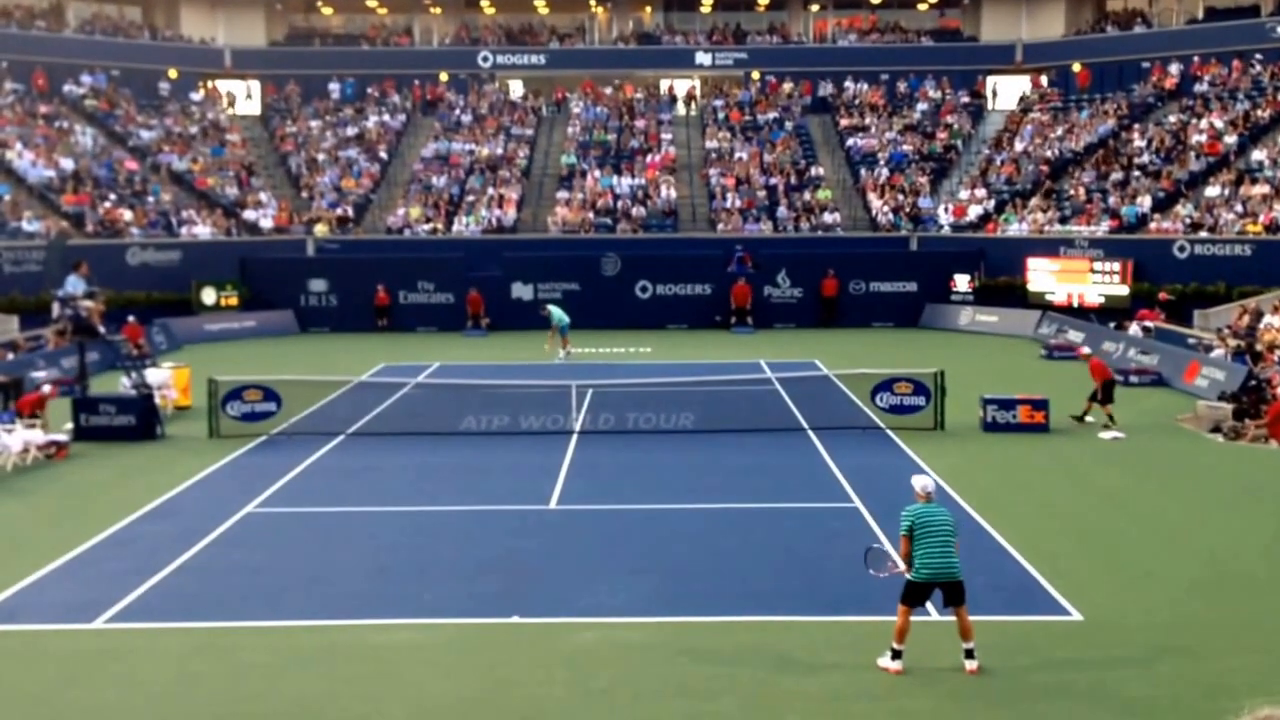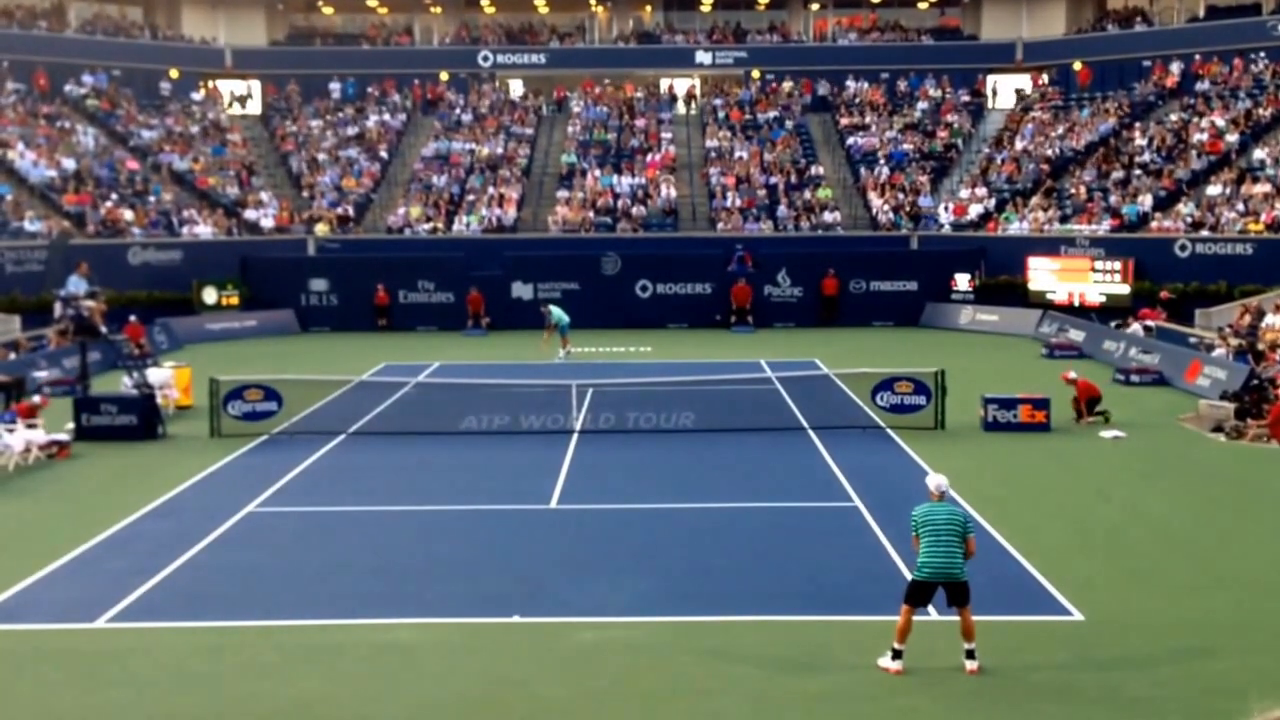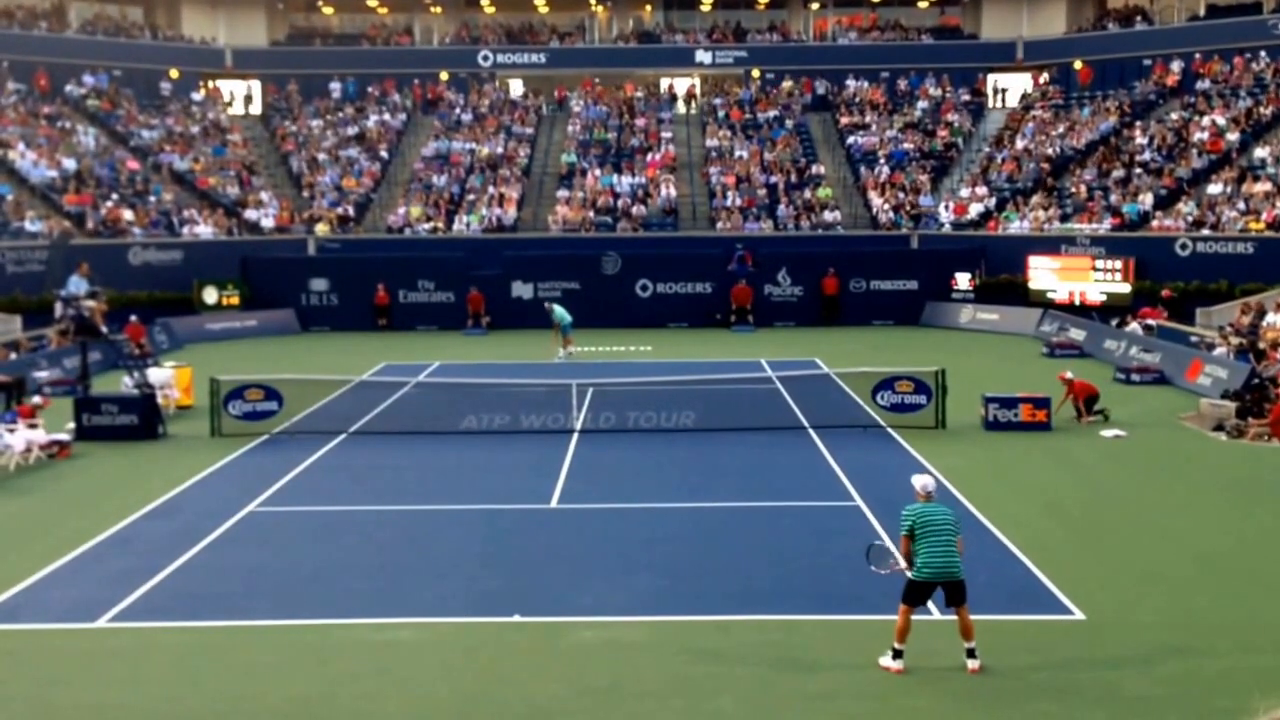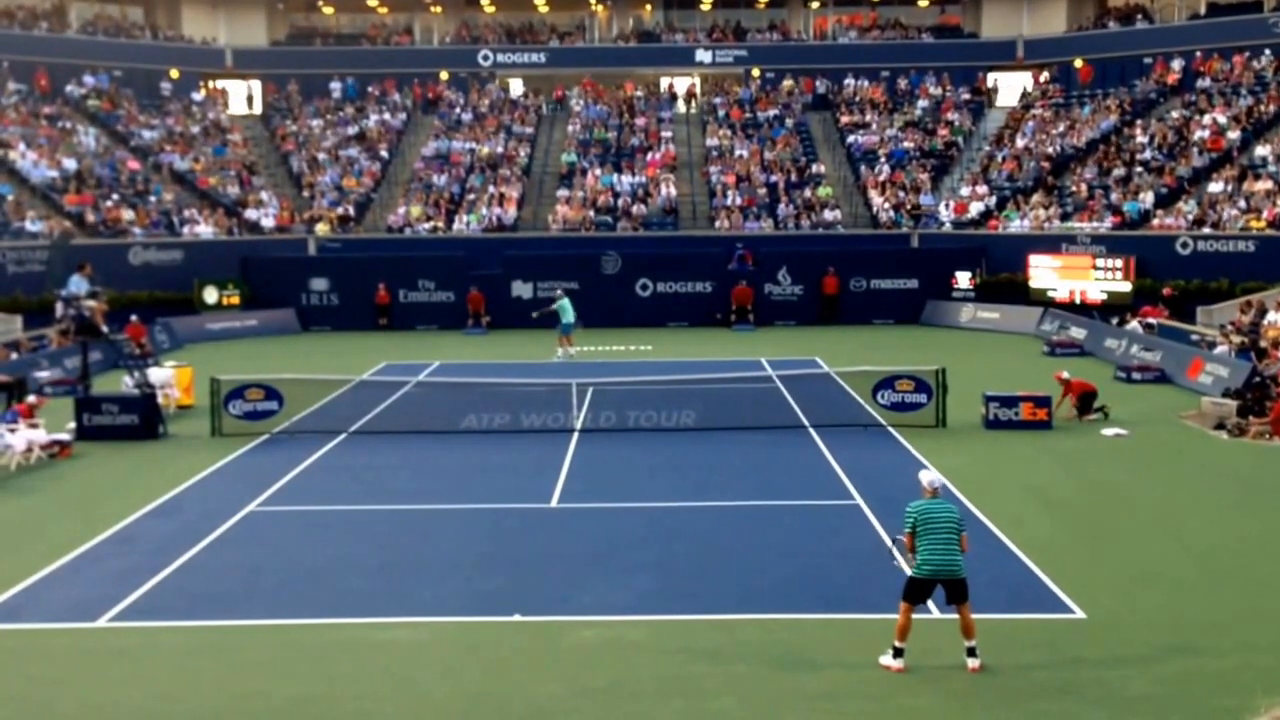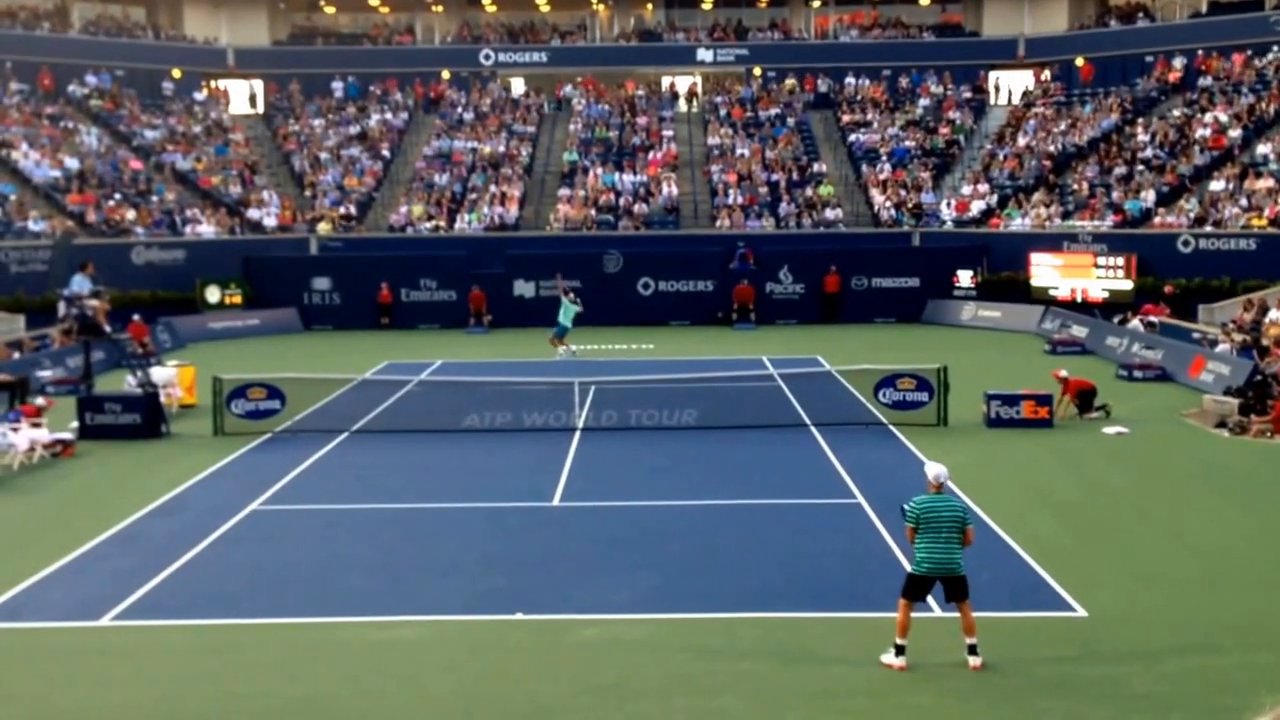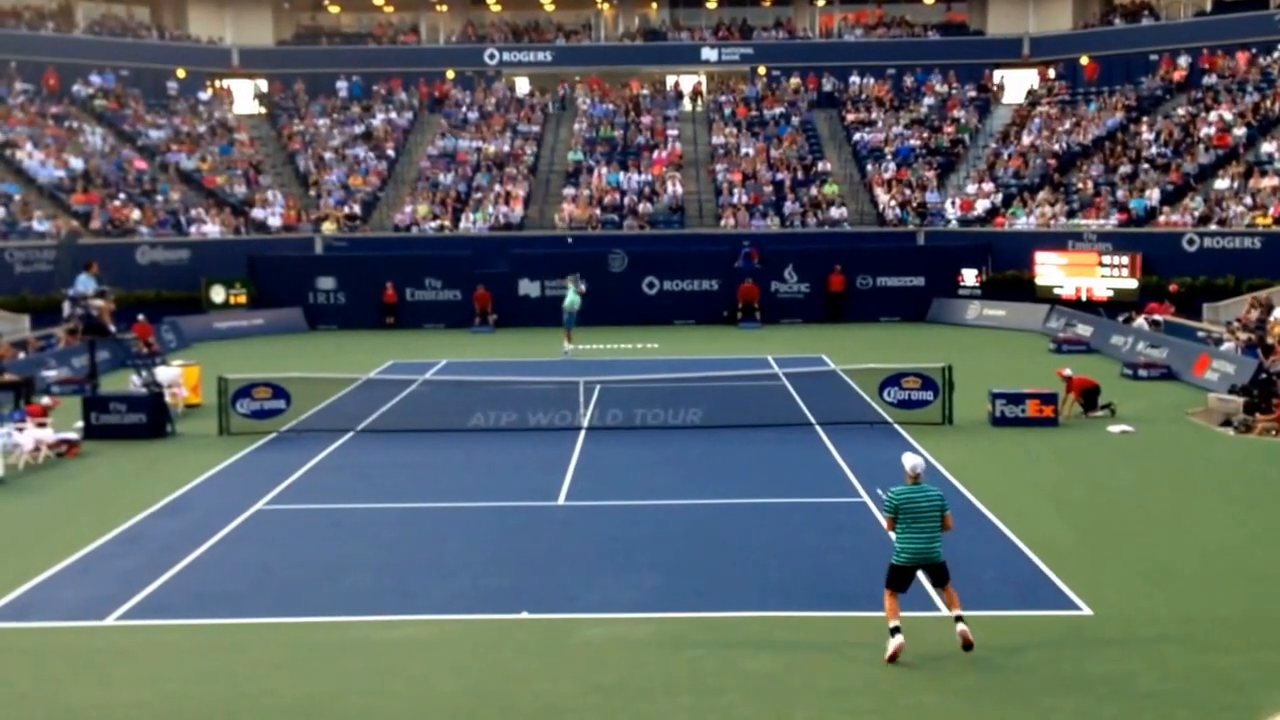
dt=0.5s
person 1, frame 1
left shoulder: (909, 512)
right shoulder: (946, 513)
left elbow: (905, 550)
right elbow: (954, 548)
left wrist: (908, 565)
left hip: (922, 573)
right hip: (951, 572)
left knee: (904, 611)
right knee: (961, 611)
left ankle: (895, 659)
right ankle: (970, 659)
person 1, frame 2
left shoulder: (919, 512)
right shoulder: (961, 513)
left elbow: (918, 547)
right elbow: (971, 549)
left hip: (925, 571)
right hip: (955, 572)
left knee: (907, 611)
right knee: (965, 612)
left ankle: (896, 659)
right ankle: (971, 659)
person 1, frame 3
left shoulder: (910, 511)
right shoulder: (948, 513)
left elbow: (905, 549)
right elbow: (959, 549)
left wrist: (911, 564)
left hip: (924, 572)
right hip: (953, 570)
left knee: (905, 611)
right knee: (962, 611)
left ankle: (896, 659)
right ankle: (972, 658)
person 1, frame 4
left shoulder: (914, 508)
right shoulder: (954, 510)
left elbow: (909, 545)
right elbow: (964, 547)
left hip: (924, 569)
right hip: (954, 568)
left knee: (906, 609)
right knee: (964, 609)
left ankle: (897, 658)
right ankle: (972, 657)
person 1, frame 5
left shoulder: (916, 504)
right shoulder: (960, 505)
left elbow: (911, 538)
right elbow: (969, 539)
left hip: (924, 567)
right hip: (953, 567)
left knee: (905, 605)
right knee: (964, 607)
left ankle: (899, 656)
right ankle: (973, 655)
person 1, frame 6
left shoulder: (894, 494)
right shoulder: (937, 494)
left elbow: (890, 526)
right elbow: (948, 525)
left hip: (904, 556)
right hip: (933, 555)
left knee: (890, 594)
right knee: (947, 589)
left ankle: (896, 636)
right ankle: (960, 625)
